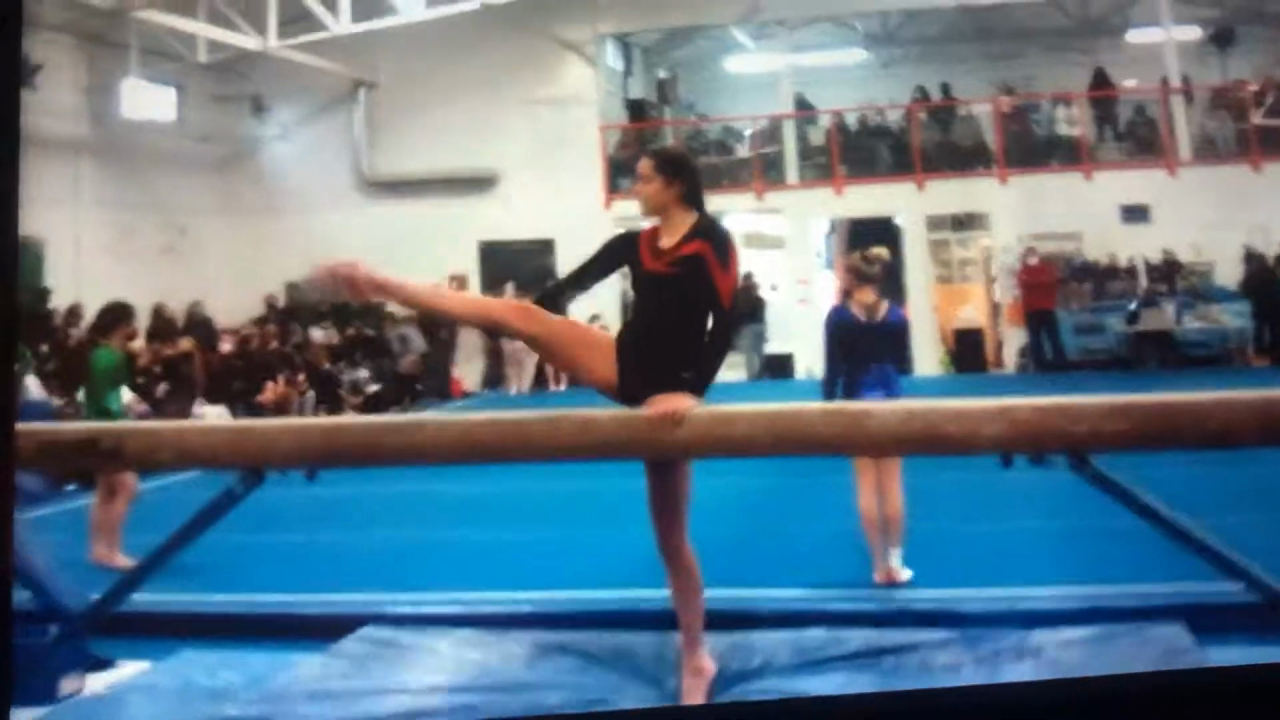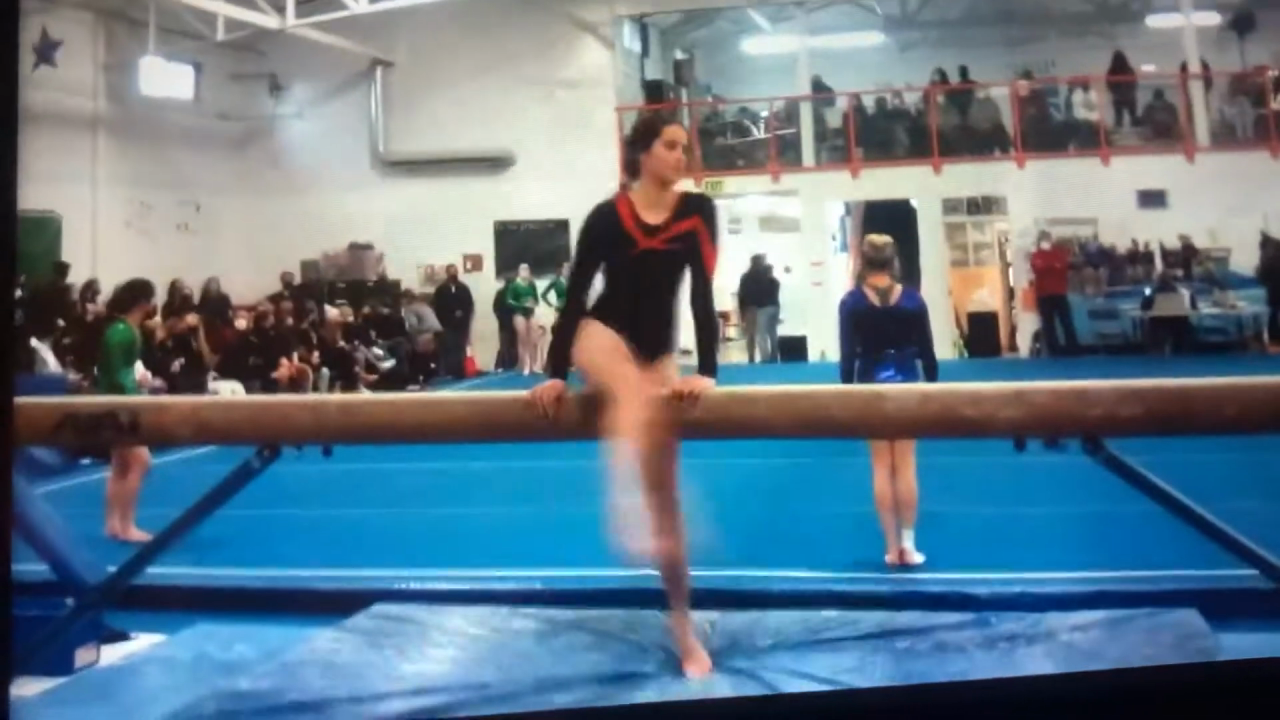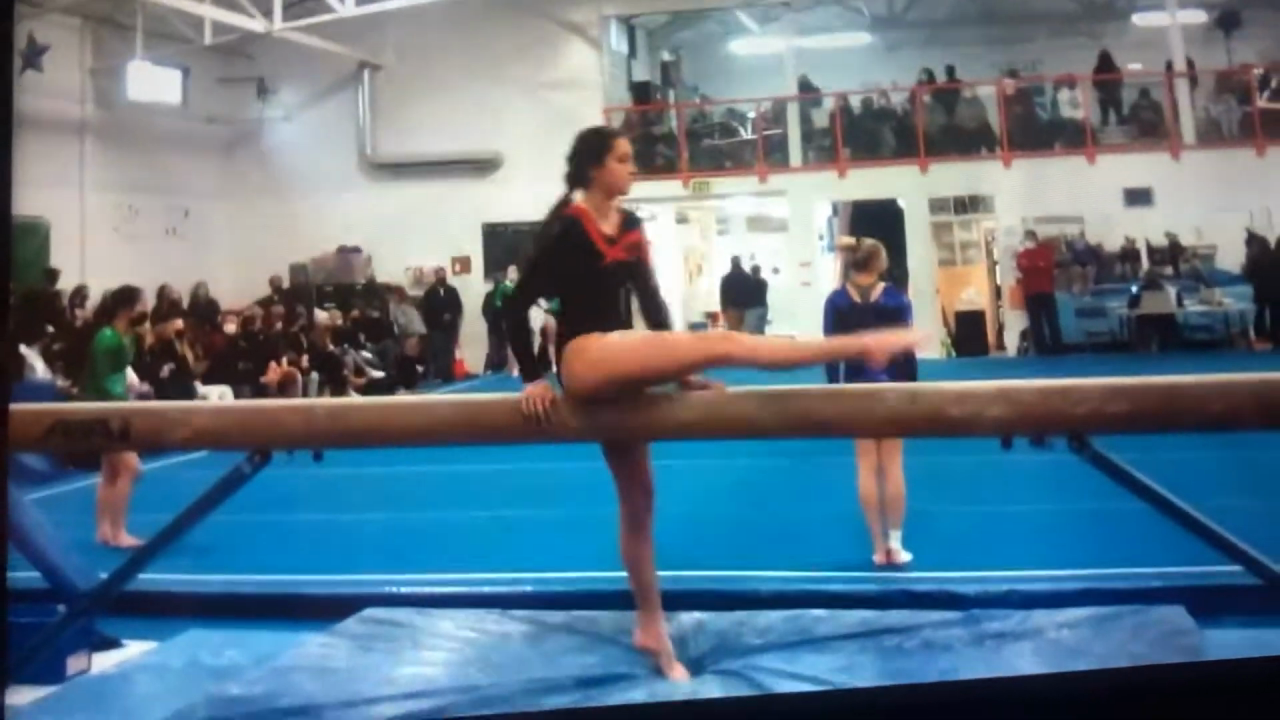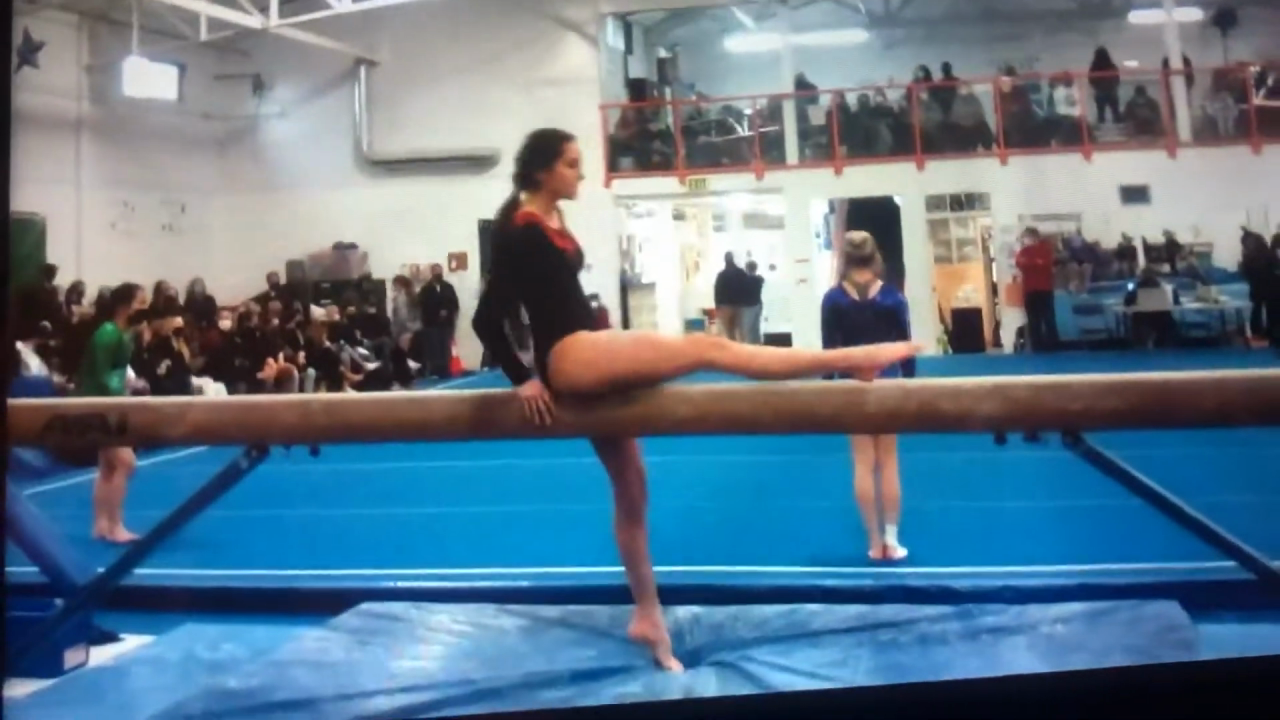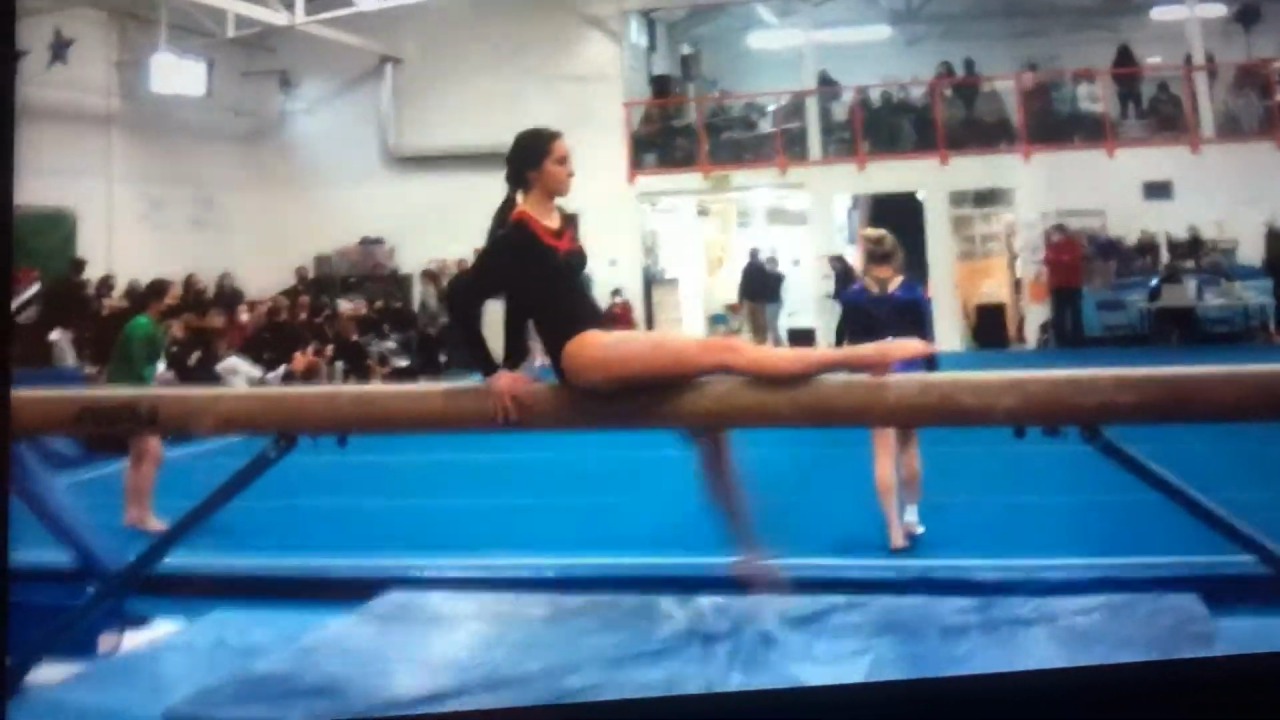
dt=0.4s
person 1, frame 1
left shoulder: (711, 240)
right shoulder: (633, 243)
left elbow: (722, 325)
right elbow: (570, 286)
left wrist: (692, 392)
right wrist: (534, 321)
left hip: (666, 391)
right hip: (619, 366)
left knee: (671, 532)
right knee: (513, 313)
left ankle: (695, 656)
right ankle: (376, 284)
person 1, frame 2
left shoulder: (697, 210)
right shoulder: (608, 214)
left elbow: (704, 292)
right elbow: (575, 288)
left wrist: (705, 371)
right wrist: (555, 373)
left hip: (651, 348)
right hip: (602, 334)
left knee: (664, 492)
right knee: (639, 390)
left ankle: (681, 625)
right ankle: (633, 517)
person 1, frame 3
left shoulder: (627, 225)
right shoulder: (566, 227)
left elbow: (647, 298)
right elbow: (515, 306)
left wrist: (675, 365)
right wrist: (532, 378)
left hip: (613, 364)
right hip: (585, 358)
left knee: (638, 496)
right knee: (721, 343)
left ankle: (651, 627)
right ankle: (861, 345)
person 1, frame 4
left shoulder: (550, 221)
right shoulder: (521, 232)
right elbow: (487, 318)
right wrist: (523, 379)
left hip: (588, 359)
right hip: (572, 357)
left knee: (631, 485)
right knee: (710, 349)
left ankle: (648, 615)
right ankle: (849, 358)
person 1, frame 5
left shoulder: (561, 221)
right shoulder: (516, 236)
right elbow: (462, 301)
right wrist: (496, 374)
left hip: (604, 344)
right hip: (582, 358)
right knee: (723, 351)
left ankle: (747, 547)
right ankle: (860, 355)
person 2, frame 1
left shoulder: (839, 316)
right shoulder: (895, 314)
left elbow: (833, 368)
right elbow: (902, 362)
left wrist: (829, 406)
left hip: (855, 403)
right hip: (890, 401)
left knee: (867, 487)
right knee: (892, 485)
left ankle: (879, 565)
right ankle: (896, 562)
person 2, frame 2
left shoulder: (852, 302)
right shoulder: (912, 299)
left elbow: (847, 353)
right elbow: (926, 350)
left hip: (870, 386)
right hip: (906, 385)
left knee: (881, 469)
right knee: (905, 467)
left ankle: (891, 547)
right ankle: (907, 545)
person 2, frame 3
left shoulder: (836, 300)
right shoulder: (896, 297)
right elbow: (907, 348)
right wrist: (912, 387)
left hip: (856, 387)
right hip: (891, 385)
left knee: (867, 468)
right knee: (892, 467)
left ankle: (879, 547)
right ankle: (895, 545)
person 2, frame 4
left shoulder: (833, 299)
right shoulder: (892, 296)
left elbow: (829, 349)
right hip: (887, 381)
left knee: (863, 465)
right knee: (888, 464)
left ankle: (875, 542)
right ankle: (891, 540)
person 2, frame 5
left shoulder: (854, 295)
right shoulder: (913, 290)
left elbow: (853, 342)
right elbow: (926, 338)
right hip: (910, 372)
left knee: (884, 453)
right knee: (909, 446)
left ankle: (895, 528)
right ankle: (911, 516)
person 3, frame 1
left shoulder: (107, 353)
right shoulder: (106, 356)
left elbow: (109, 394)
right elbow: (102, 400)
left wrist: (124, 407)
right wrist: (122, 414)
left knee: (107, 491)
right knee: (126, 487)
left ankle: (99, 549)
right ankle: (111, 551)
person 3, frame 2
left shoulder: (130, 329)
right shoulder: (121, 332)
left elbow: (124, 370)
right elbow: (116, 375)
left wrist: (136, 382)
right wrist: (134, 390)
left knee: (121, 465)
right knee: (139, 462)
left ankle: (113, 523)
right ankle: (126, 526)
person 3, frame 3
left shoulder: (125, 337)
right shoulder: (108, 338)
left elbow: (117, 376)
right elbow: (102, 381)
right wrist: (120, 401)
left knee: (111, 472)
right knee: (130, 467)
left ankle: (104, 529)
right ankle: (117, 532)
person 3, frame 4
left shoulder: (124, 334)
right shoulder: (108, 334)
left elbow: (117, 372)
right elbow: (102, 376)
right wrist: (119, 399)
left knee: (108, 466)
right knee: (124, 463)
left ankle: (101, 524)
right ankle: (114, 527)
person 3, frame 5
left shoulder: (152, 326)
right shoulder: (142, 326)
left elbow: (148, 365)
right elbow: (138, 367)
left knee: (139, 455)
right knee: (152, 454)
left ankle: (132, 512)
right ankle: (144, 515)
